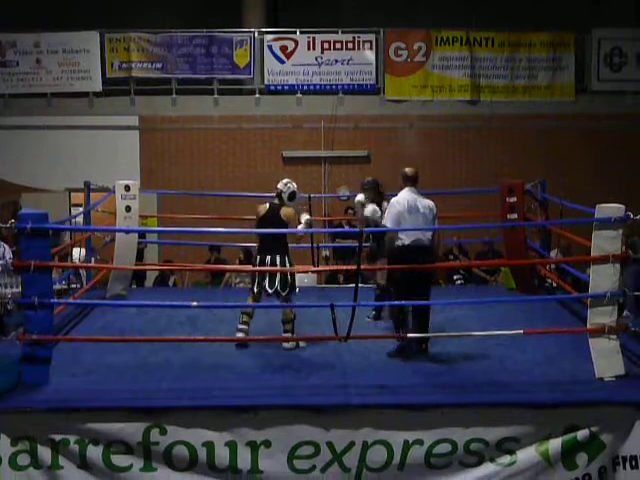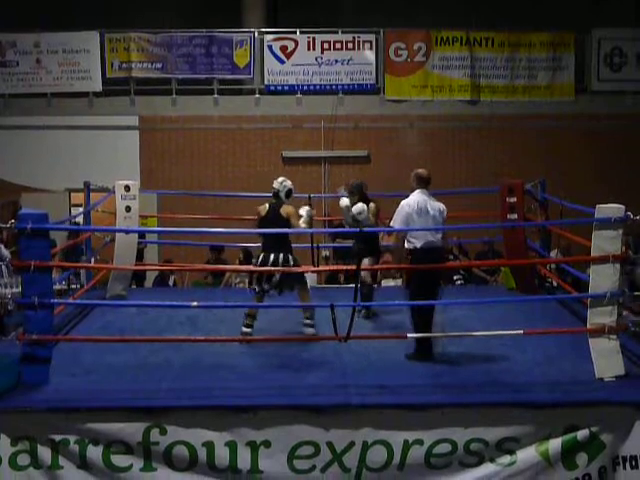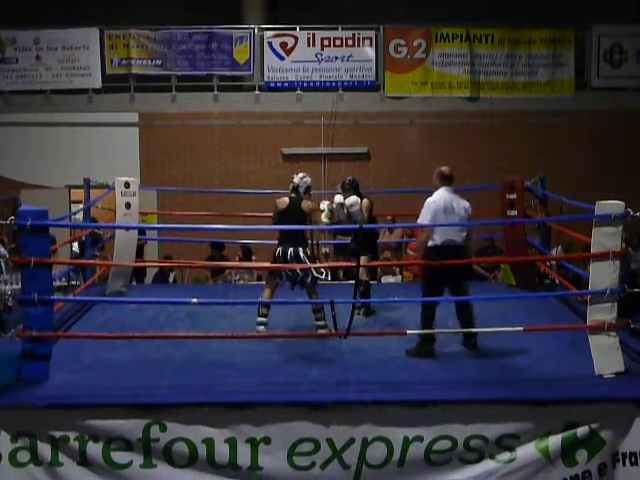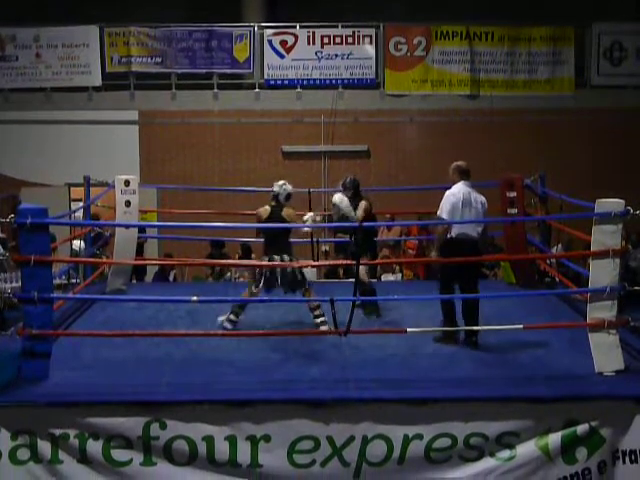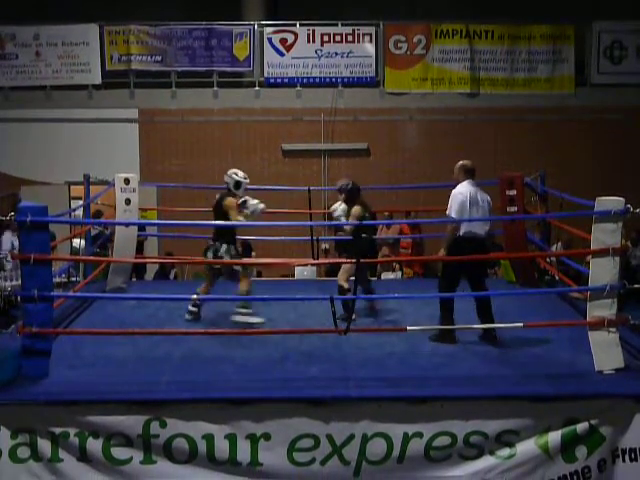
dt=0.5s
person 1, frame 1
left shoulder: (397, 201)
right shoulder: (429, 204)
left elbow: (391, 234)
right elbow: (435, 235)
left wrist: (388, 256)
right wrist: (434, 257)
left hip: (404, 253)
right hip: (424, 253)
left knee: (399, 300)
right knee: (422, 300)
left ankle: (406, 344)
right ankle: (420, 343)
person 1, frame 2
left shoulder: (407, 204)
right shoulder: (439, 206)
left elbow: (400, 236)
right elbow: (443, 234)
left wrist: (397, 257)
left hip: (418, 255)
right hip: (436, 254)
left knee: (417, 302)
right knee: (430, 300)
left ankle: (423, 348)
right ankle: (427, 342)
person 1, frame 3
left shoulder: (433, 201)
right shoulder: (464, 204)
left elbow: (426, 233)
right elbow: (468, 234)
left wrist: (419, 256)
right wrist: (466, 255)
left hip: (438, 252)
right hip: (458, 252)
left knee: (429, 299)
right knee: (461, 296)
left ankle: (426, 344)
right ankle: (470, 338)
person 1, frame 4
left shoulder: (452, 193)
right shoulder: (480, 198)
left elbow: (444, 225)
right elbow: (483, 227)
left wrist: (436, 249)
left hip: (454, 245)
right hip: (473, 246)
left knee: (447, 290)
right knee: (470, 291)
left ankle: (450, 332)
right ankle: (471, 335)
person 1, frame 5
left shoulder: (459, 191)
right shoulder: (484, 196)
left elbow: (454, 224)
right elbow: (487, 224)
left wrist: (444, 248)
left hip: (461, 244)
right hip: (479, 244)
left knee: (446, 288)
right knee: (479, 288)
left ankle: (447, 331)
right ankle: (489, 331)
person 2, frame 1
left shoulder: (261, 209)
right shoulder: (289, 212)
right elbow: (298, 236)
right wrist: (305, 223)
left hip: (262, 258)
right hip: (280, 259)
left knee: (253, 296)
right knee: (286, 299)
left ankle: (241, 332)
right ankle: (288, 339)
person 2, frame 2
left shoulder: (261, 210)
right shoulder: (289, 210)
right wrist: (306, 217)
left hip: (266, 256)
right hip: (285, 257)
left knee: (258, 295)
right knee: (303, 290)
left ankle: (246, 331)
right ankle: (309, 325)
person 2, frame 3
left shoulder: (279, 203)
right shoulder: (309, 206)
right wrist: (326, 211)
left hip: (282, 250)
right hip: (301, 251)
left knee: (270, 286)
right knee: (312, 289)
left ankle: (261, 324)
right ankle: (321, 327)
person 2, frame 4
left shoulder: (261, 212)
right shoulder: (289, 213)
left elbow: (257, 233)
right wrist: (309, 221)
left hip: (268, 257)
right hip: (286, 258)
left knee: (252, 291)
right knee: (306, 290)
left ankle: (231, 320)
right ankle: (321, 323)
person 2, frame 5
left shoulder: (219, 198)
right shoulder: (231, 201)
right elbow: (236, 222)
left wrist: (241, 205)
right wrist: (249, 212)
left hip: (217, 243)
right hip: (226, 246)
left knee: (210, 281)
right knee: (245, 277)
left ankle: (193, 311)
right ankle: (243, 312)
person 3, frame 1
left shoulder: (384, 205)
right shoulder: (367, 204)
right elbow: (363, 222)
left wrist: (377, 219)
right wrist: (359, 207)
left hip: (384, 245)
right hip: (374, 244)
left knee: (380, 278)
right knee: (376, 277)
left ankle: (377, 310)
person 3, frame 2
left shoulder: (371, 206)
right shoulder: (353, 206)
left elbow: (372, 226)
right elbow: (351, 225)
left wrist: (365, 217)
right wrist: (345, 211)
left hip: (371, 246)
right hip: (358, 245)
left knee: (365, 275)
right knee: (362, 277)
left ankle: (367, 308)
right ankle: (365, 306)
person 3, frame 3
left shoulder: (365, 202)
right shoulder: (348, 203)
left elbow: (363, 223)
right elbow: (346, 222)
left wrist: (356, 211)
right wrist: (339, 209)
left hip: (367, 243)
right hip: (356, 241)
left knee: (362, 274)
right knee: (360, 274)
left ankle: (366, 307)
right ankle: (363, 304)
person 3, frame 4
left shoulder: (363, 203)
right shoulder: (348, 203)
left elbow: (357, 219)
right elbow: (338, 220)
left wrist: (347, 209)
right wrist: (336, 207)
left hip: (366, 244)
right hip: (356, 242)
left knee: (363, 275)
right knee: (358, 275)
left ankle: (374, 307)
right ankle: (365, 302)
person 3, frame 5
left shoulder: (357, 209)
right shoulder: (355, 208)
left elbow: (352, 230)
left wrist: (343, 219)
left knee: (344, 279)
left ankle: (349, 312)
